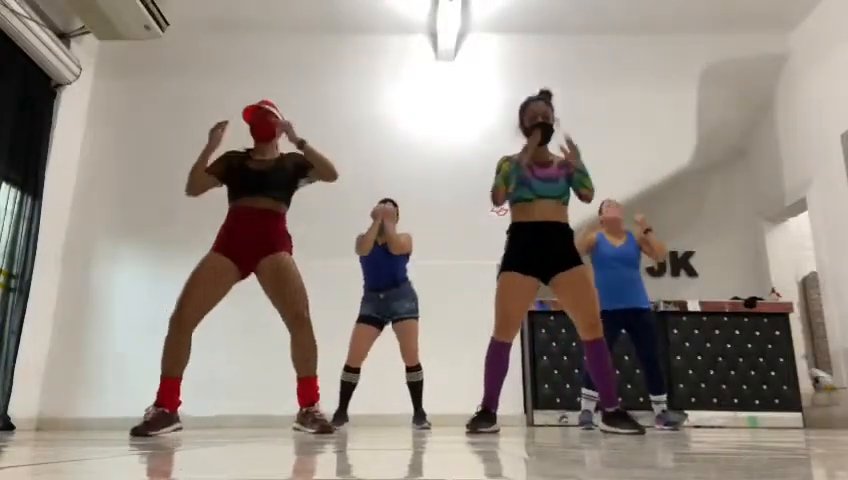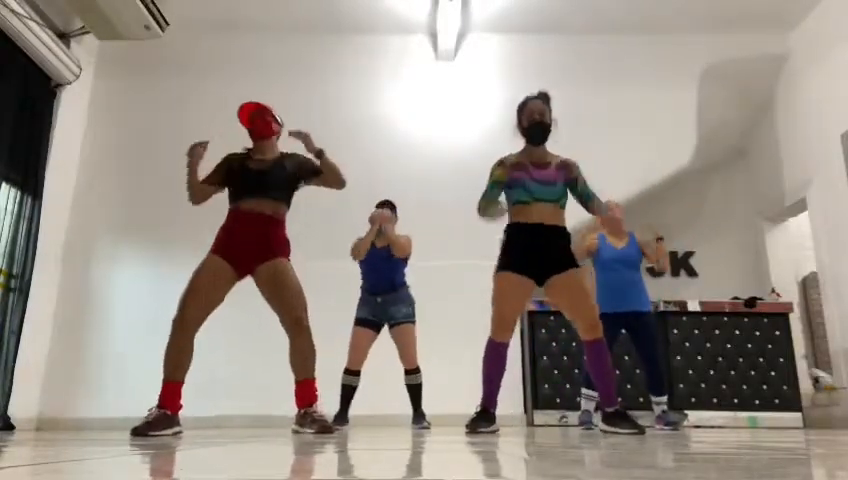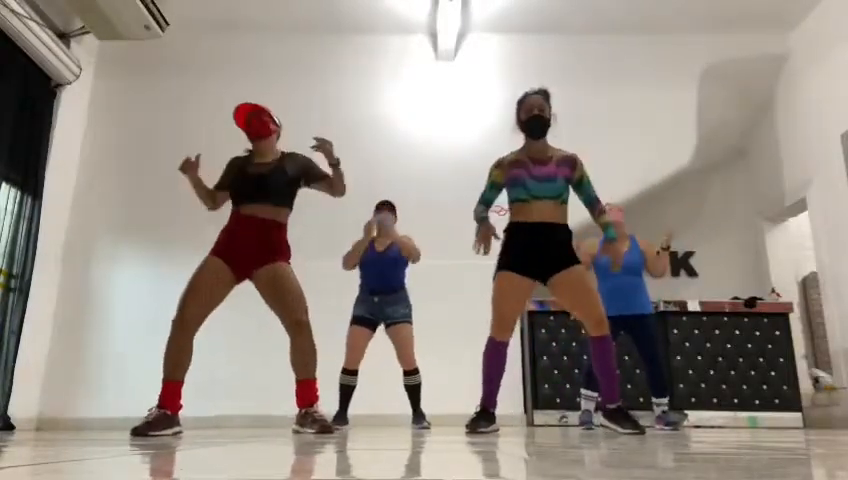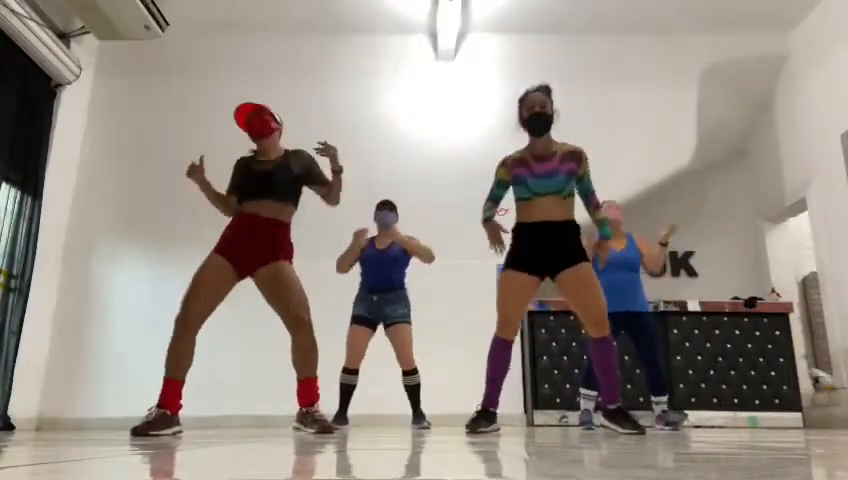
dt=0.1s
person 1, frame 1
left shoulder: (566, 164)
right shoulder: (509, 163)
left elbow: (586, 195)
right elbow: (498, 196)
left wrist: (577, 161)
right wrist: (521, 158)
left hip: (561, 245)
right hip: (523, 245)
left knee: (592, 325)
right knee: (505, 330)
left ankle: (611, 410)
right ankle: (488, 410)
person 1, frame 2
left shoulder: (566, 166)
right shoulder: (506, 165)
left elbow: (589, 200)
right elbow: (484, 204)
left wrist: (602, 209)
right wrist: (491, 207)
left hip: (557, 247)
right hip: (519, 246)
left knee: (592, 326)
right knee: (500, 330)
left ankle: (611, 410)
right ankle: (487, 410)
person 1, frame 3
left shoulder: (569, 161)
right shoulder: (506, 165)
left elbow: (591, 201)
right elbow: (482, 204)
left wrist: (610, 235)
right wrist: (482, 224)
left hip: (559, 245)
right hip: (517, 245)
left knee: (598, 322)
right knee: (500, 328)
left ankle: (612, 407)
right ankle: (487, 410)
person 1, frame 4
left shoulder: (574, 155)
right shoulder: (511, 163)
left elbow: (589, 196)
right elbow: (491, 201)
left wrist: (605, 233)
right wrist: (489, 222)
left hip: (567, 242)
right hip: (526, 244)
left knee: (598, 322)
right knee: (506, 327)
left ankle: (612, 407)
right ankle: (488, 410)
person 2, frame 1
left shoulder: (292, 162)
right shoulder: (233, 160)
left elbow: (330, 174)
right elbow: (193, 188)
left wrist: (300, 142)
right wrist: (210, 147)
left hip: (272, 242)
right hip: (231, 240)
left knee: (300, 319)
right knee: (181, 318)
left ankle: (309, 408)
right ankle: (165, 408)
person 2, frame 2
left shoulder: (294, 162)
right shoulder: (234, 161)
left elbow: (338, 182)
right elbow: (196, 196)
left wrist: (315, 150)
right wrist: (192, 165)
left hip: (271, 245)
right hip: (230, 242)
left knee: (299, 323)
right knee: (183, 321)
left ankle: (307, 409)
right ankle: (166, 410)
person 2, frame 3
left shoulder: (295, 162)
right shoulder: (238, 165)
left elbow: (338, 190)
right elbow: (212, 202)
left wrist: (333, 160)
right wrist: (194, 178)
left hip: (271, 249)
right hip: (230, 244)
left knee: (300, 324)
right knee: (183, 321)
left ankle: (308, 409)
right ankle: (167, 410)
person 2, frame 4
left shoulder: (299, 160)
right shoulder: (244, 164)
left elbow: (333, 197)
left wrist: (335, 165)
right wrist: (200, 181)
left hip: (274, 247)
right hip: (233, 242)
left knee: (301, 322)
right knee: (186, 320)
left ankle: (309, 408)
right ankle: (167, 410)
person 3, frame 1
left shoulder: (404, 238)
right shoulder: (364, 237)
left elbow: (395, 247)
right elbow: (362, 249)
left wrist: (387, 220)
right wrist: (376, 220)
left hip: (401, 297)
right hip: (372, 301)
left knee: (411, 357)
right knee: (354, 357)
left ankle: (419, 413)
right ankle: (341, 411)
person 3, frame 2
left shoulder: (404, 240)
right shoulder: (362, 241)
left elbow: (398, 250)
right elbow: (357, 255)
left wrist: (386, 224)
right wrist: (374, 226)
left hip: (398, 301)
right hip: (369, 303)
left knee: (409, 359)
right knee: (354, 360)
left ankle: (418, 413)
right ankle: (342, 413)
person 3, frame 3
left shoulder: (402, 242)
right shoulder: (363, 244)
left elbow: (415, 256)
right elbow: (347, 264)
left wrist: (394, 234)
right wrist: (365, 235)
left hip: (396, 303)
right hip: (366, 303)
left knee: (408, 359)
right knee: (351, 360)
left ankle: (417, 413)
right ankle: (341, 413)
person 3, frame 4
left shoulder: (406, 242)
right shoulder: (363, 244)
left elbow: (429, 257)
right elbow: (341, 268)
left wrist: (401, 237)
right wrist: (354, 243)
left hip: (395, 302)
right hip: (365, 302)
left knee: (406, 360)
right knee: (352, 359)
left ankle: (417, 413)
right ankle: (341, 413)
person 4, frame 1
left shoulder: (635, 237)
right shoulder: (595, 238)
left elbow: (660, 255)
right elbow: (577, 249)
left wrist: (646, 230)
right wrist: (594, 227)
left hip: (639, 308)
right hip: (606, 310)
left knee: (651, 359)
left ankle: (662, 412)
right ankle: (586, 412)
person 4, frame 2
left shoulder: (638, 240)
right shoulder: (595, 240)
left elbow: (662, 264)
right elbow: (577, 254)
left wrist: (658, 239)
right wrist: (592, 231)
left hip: (639, 310)
right hip: (607, 311)
left knee: (653, 361)
left ankle: (662, 412)
right ankle: (586, 411)
person 4, frame 3
left shoulder: (639, 245)
right shoulder: (596, 246)
left elbow: (658, 272)
left wrist: (664, 248)
right wrist: (584, 250)
left hip: (640, 313)
right hip: (608, 315)
left knee: (655, 363)
left ankle: (662, 413)
right ankle: (586, 412)
person 4, frame 4
left shoulder: (636, 242)
right shoulder: (595, 242)
left elbow: (655, 267)
left wrist: (663, 243)
right wrist: (590, 246)
left hip: (637, 311)
right hip: (606, 312)
left knee: (653, 361)
left ankle: (662, 412)
right ankle: (586, 411)
